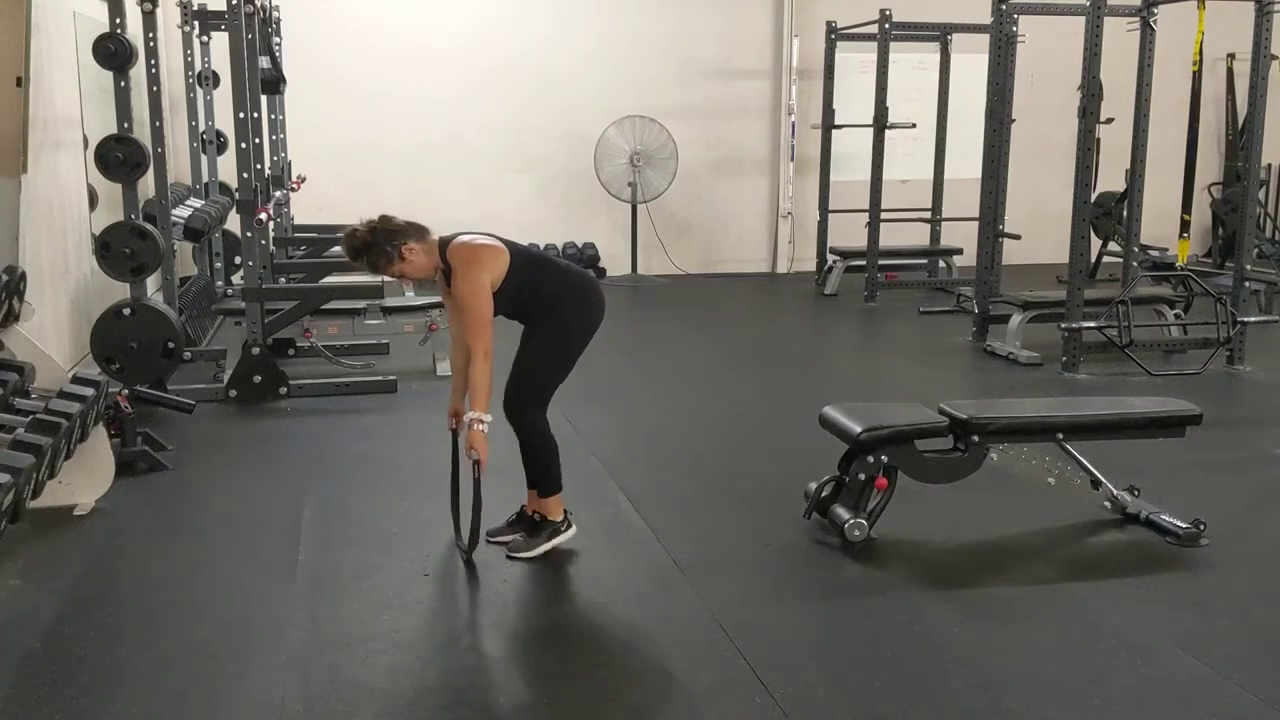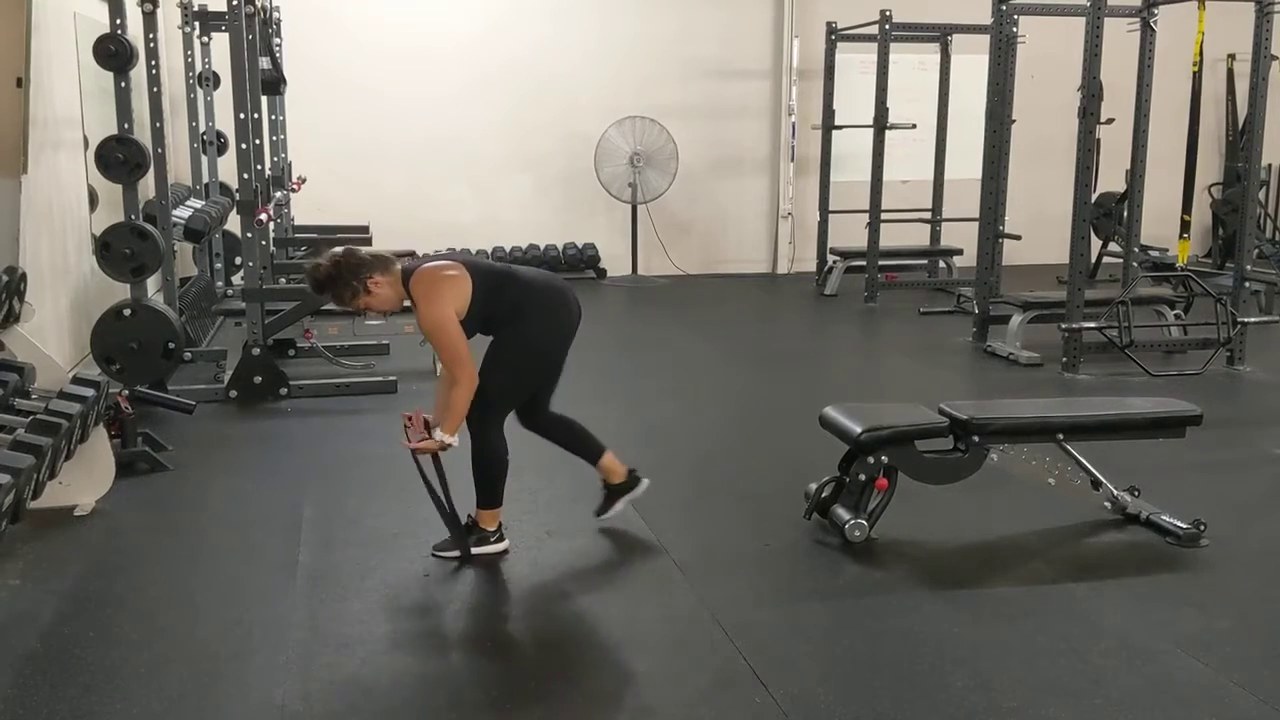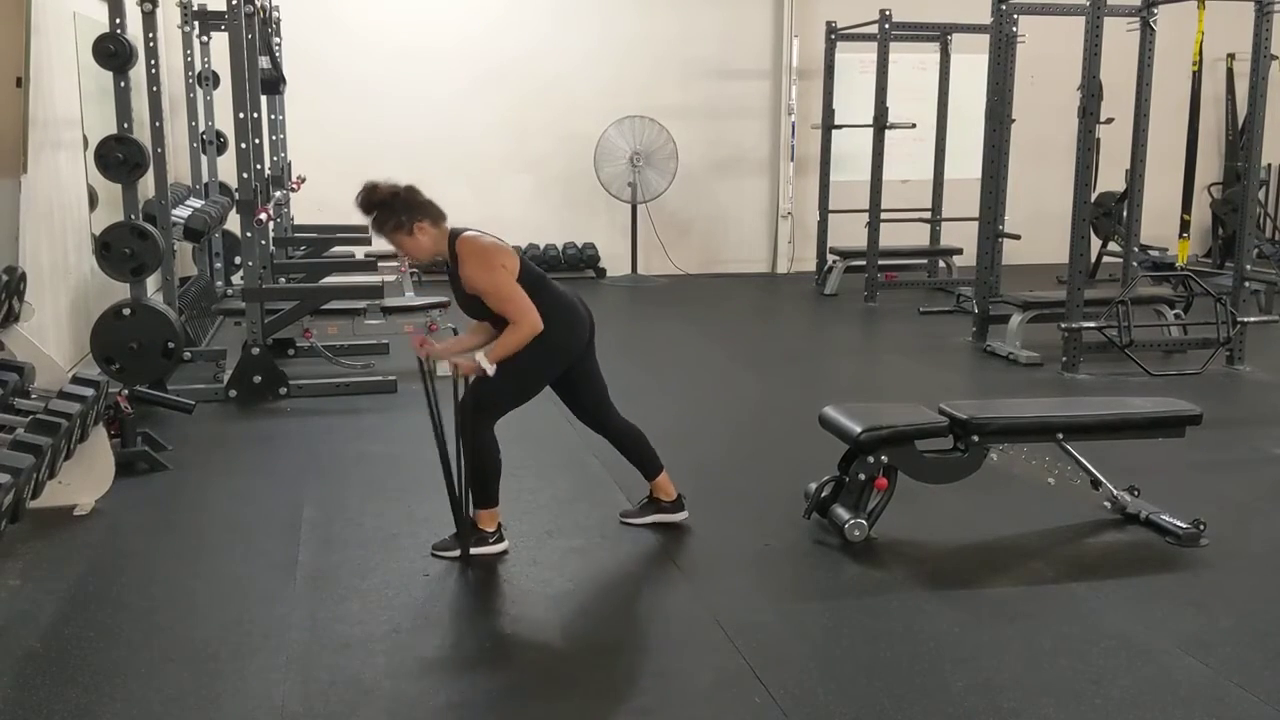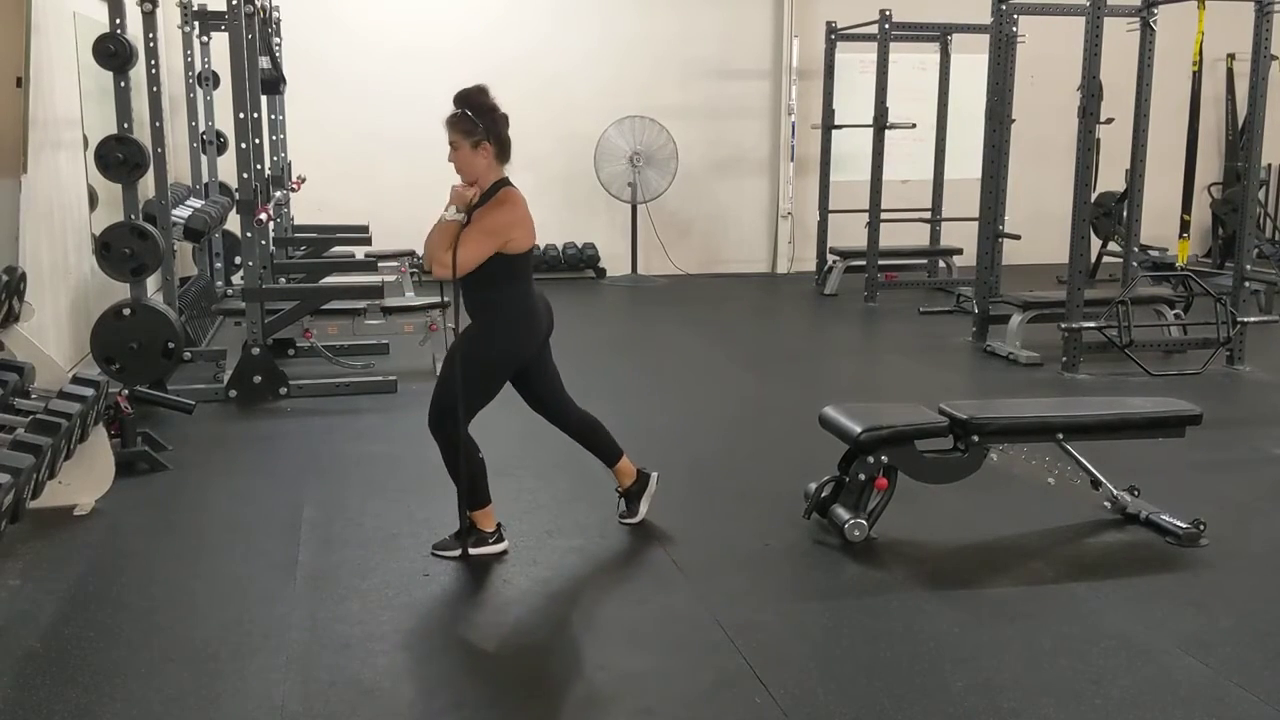
dt=1s
person 1, frame 1
left shoulder: (467, 266)
right shoulder: (447, 266)
left elbow: (481, 353)
right elbow: (461, 343)
left wrist: (477, 423)
right wrist: (457, 400)
left hip: (574, 306)
right hip: (552, 309)
left knee: (521, 406)
right knee: (524, 406)
left ankle: (555, 519)
right ankle: (535, 512)
person 1, frame 2
left shoulder: (431, 299)
right shoulder: (422, 276)
left elbow: (466, 378)
right elbow: (455, 363)
left wrist: (444, 436)
right wrist: (437, 417)
left hip: (543, 317)
right hip: (557, 305)
left knee: (485, 419)
right knee: (533, 413)
left ankle: (488, 530)
right ankle: (621, 479)
person 1, frame 3
left shoulder: (473, 260)
right shoulder: (460, 249)
left elbow: (529, 322)
right elbow: (496, 322)
left wrist: (481, 361)
right wrist: (447, 348)
left hip: (557, 333)
right hip: (572, 324)
left knee: (475, 415)
right knee: (600, 415)
left ankle: (487, 531)
right ankle: (667, 497)
person 1, frame 4
left shoulder: (503, 209)
right shoulder: (483, 198)
left elbow: (442, 266)
right elbow: (432, 256)
left wrist: (454, 212)
right wrist: (455, 210)
left hip: (502, 331)
right hip: (521, 323)
left knee: (446, 421)
right knee: (558, 407)
left ankle: (484, 532)
right ankle: (633, 480)
